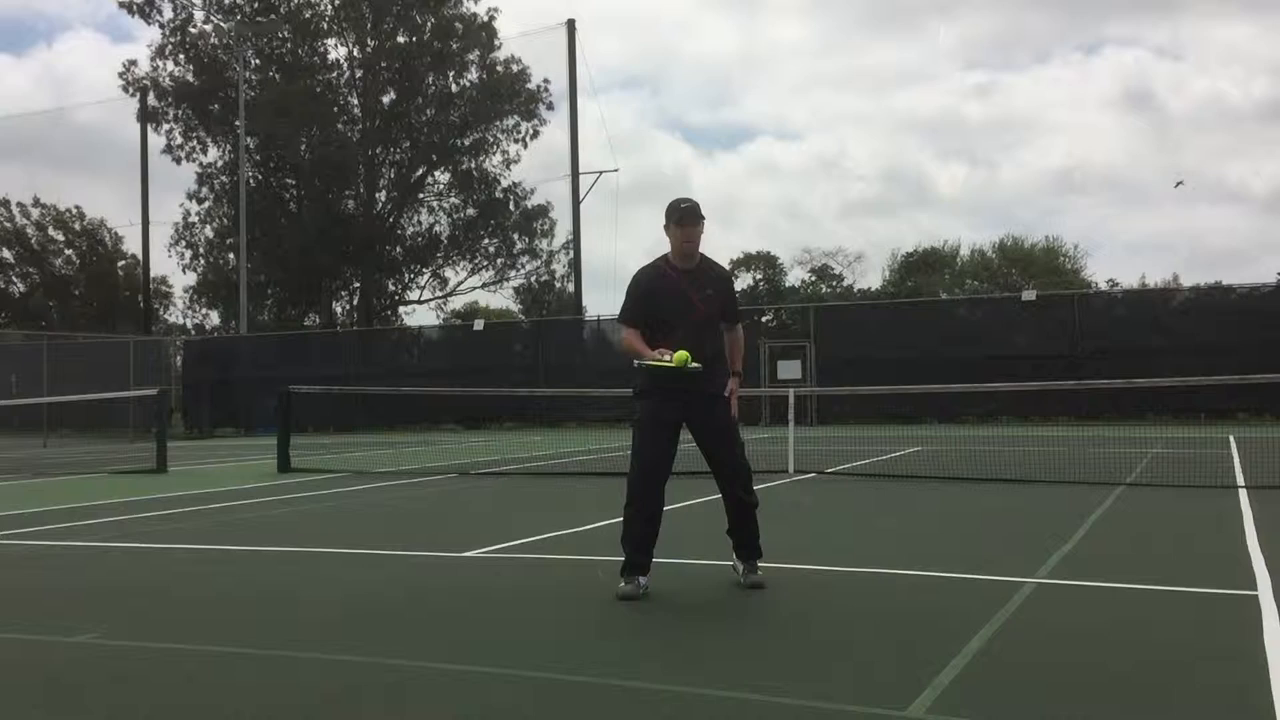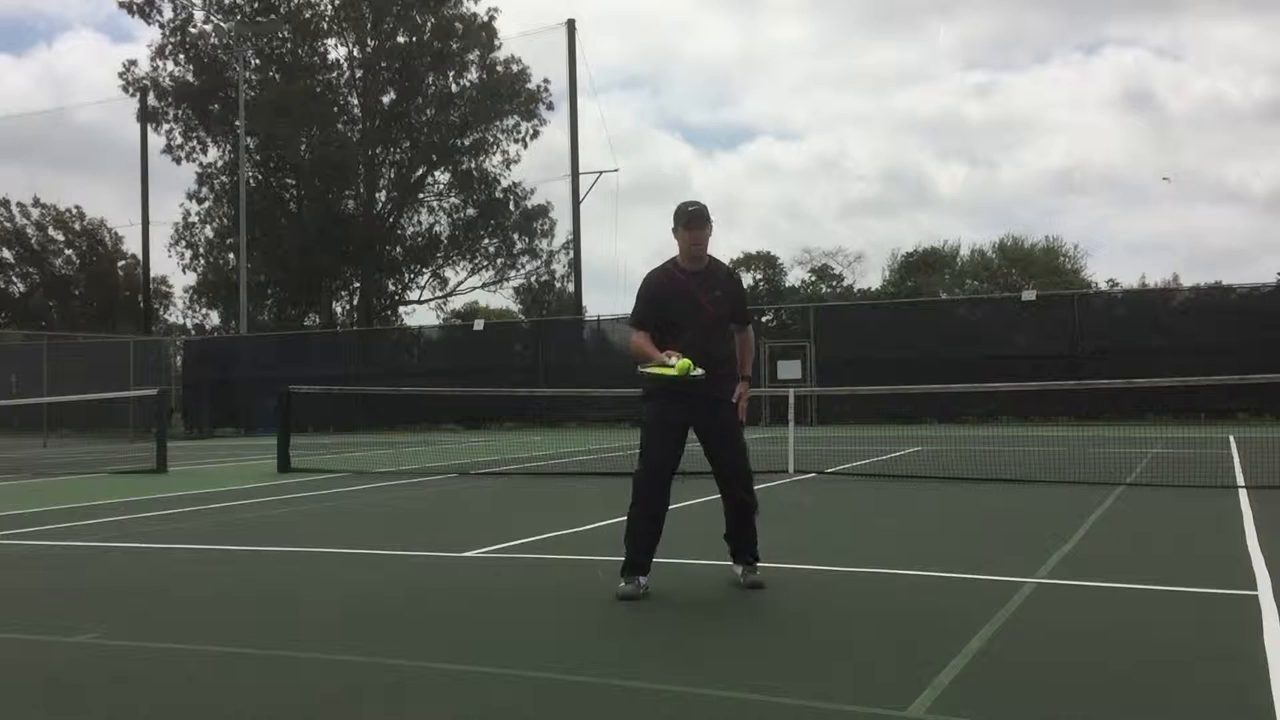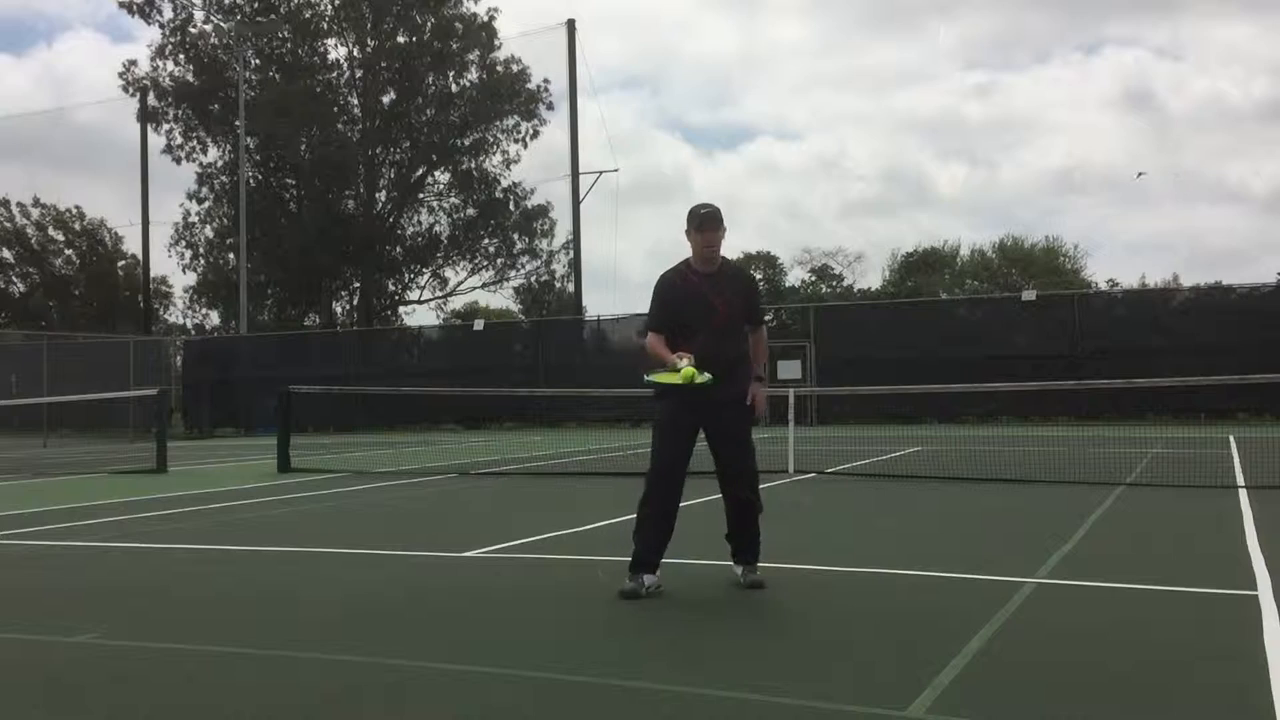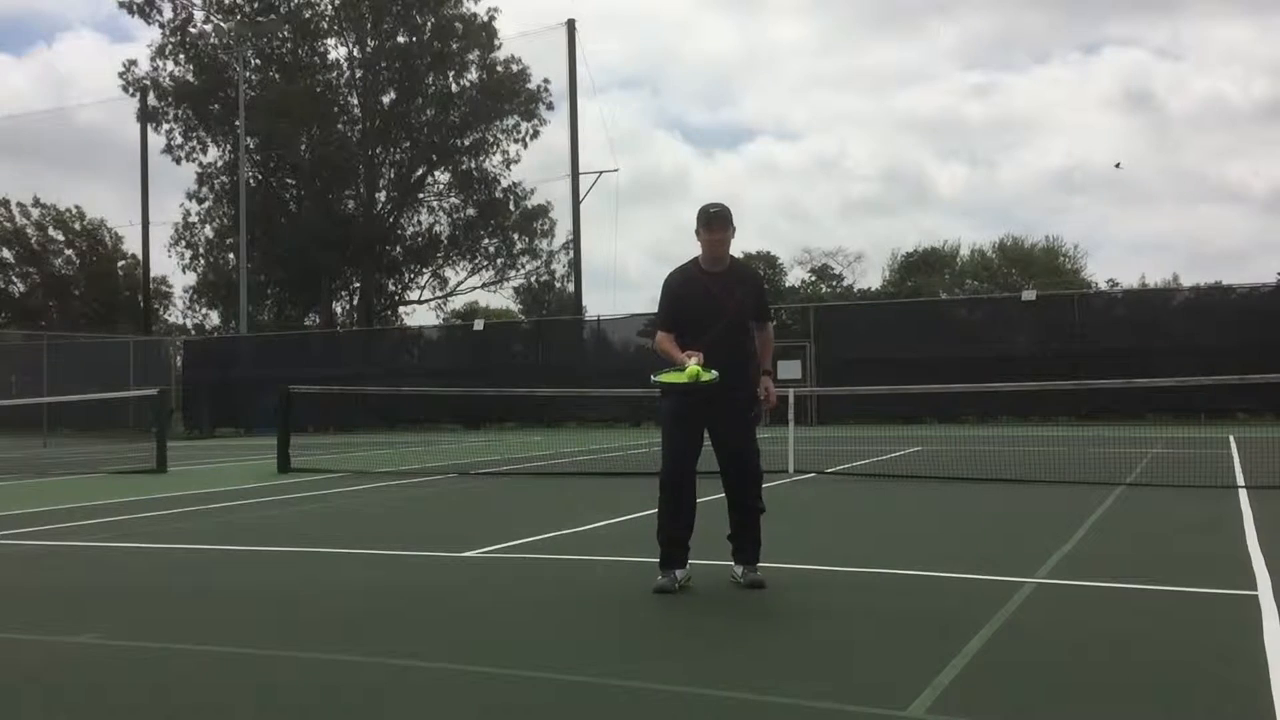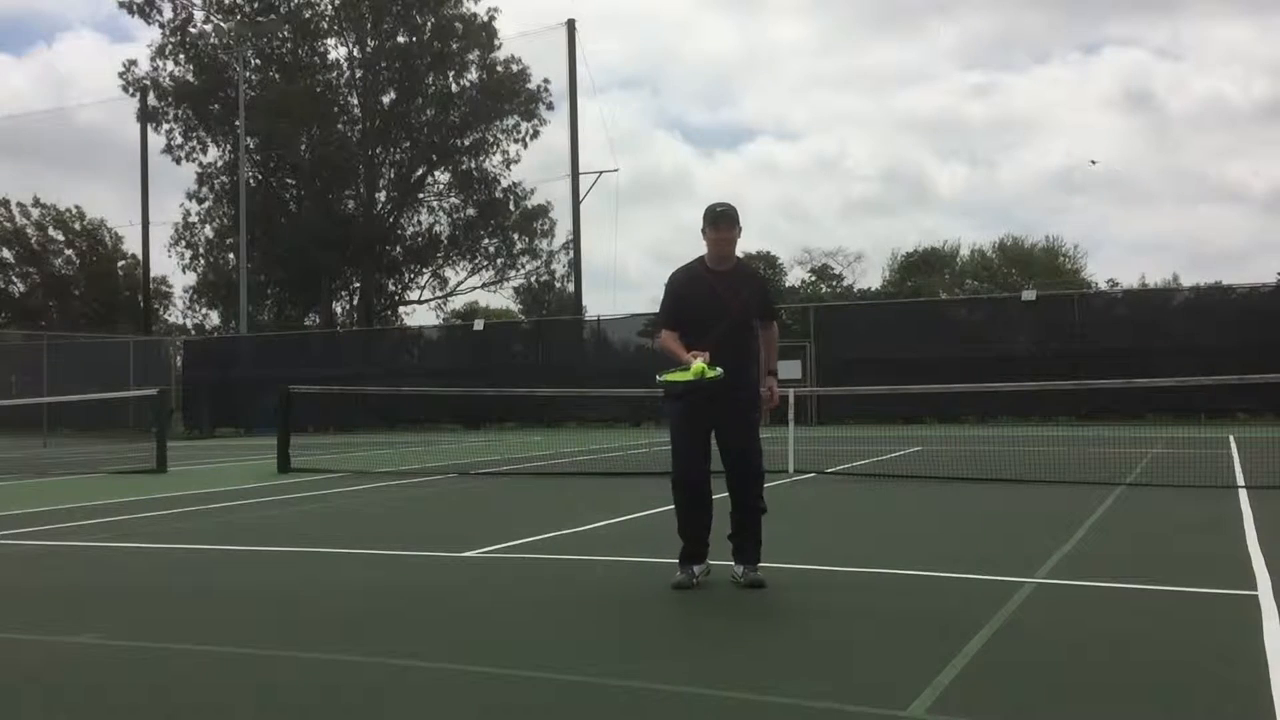
dt=0.1s
person 1, frame 1
left shoulder: (719, 277)
right shoulder: (647, 279)
left elbow: (733, 331)
right elbow: (628, 334)
left wrist: (734, 376)
right wrist: (651, 355)
left hip: (711, 393)
right hip: (658, 393)
left knee: (735, 475)
right knee: (646, 479)
left ankle: (747, 558)
right ankle: (635, 571)
person 1, frame 2
left shoulder: (728, 278)
right shoulder: (657, 281)
left elbow: (744, 332)
right elbow: (638, 337)
left wrist: (744, 380)
right wrist: (660, 357)
left hip: (719, 395)
right hip: (666, 395)
left knee: (737, 477)
right knee: (651, 480)
left ankle: (745, 560)
right ankle: (636, 572)
person 1, frame 3
left shoulder: (741, 280)
right shoulder: (670, 283)
left elbow: (757, 332)
right elbow: (653, 338)
left wrist: (757, 380)
right wrist: (671, 359)
left hip: (730, 396)
right hip: (678, 396)
left knee: (742, 479)
right knee: (663, 478)
left ankle: (745, 560)
right ankle: (644, 569)
person 1, frame 4
left shoulder: (749, 278)
right shoulder: (678, 281)
left elbow: (763, 328)
right elbow: (662, 336)
left wrist: (765, 374)
right wrist: (681, 358)
left hip: (736, 393)
right hip: (685, 393)
left knee: (744, 477)
right knee: (675, 475)
left ankle: (745, 560)
right ankle: (674, 565)
person 1, frame 5
left shoulder: (753, 280)
right shoulder: (682, 280)
left elbow: (768, 328)
right elbow: (667, 335)
left wrist: (770, 374)
right wrist: (687, 357)
left hip: (740, 394)
right hip: (691, 394)
left knee: (746, 476)
right knee: (688, 477)
left ankle: (746, 560)
right ankle: (694, 560)
